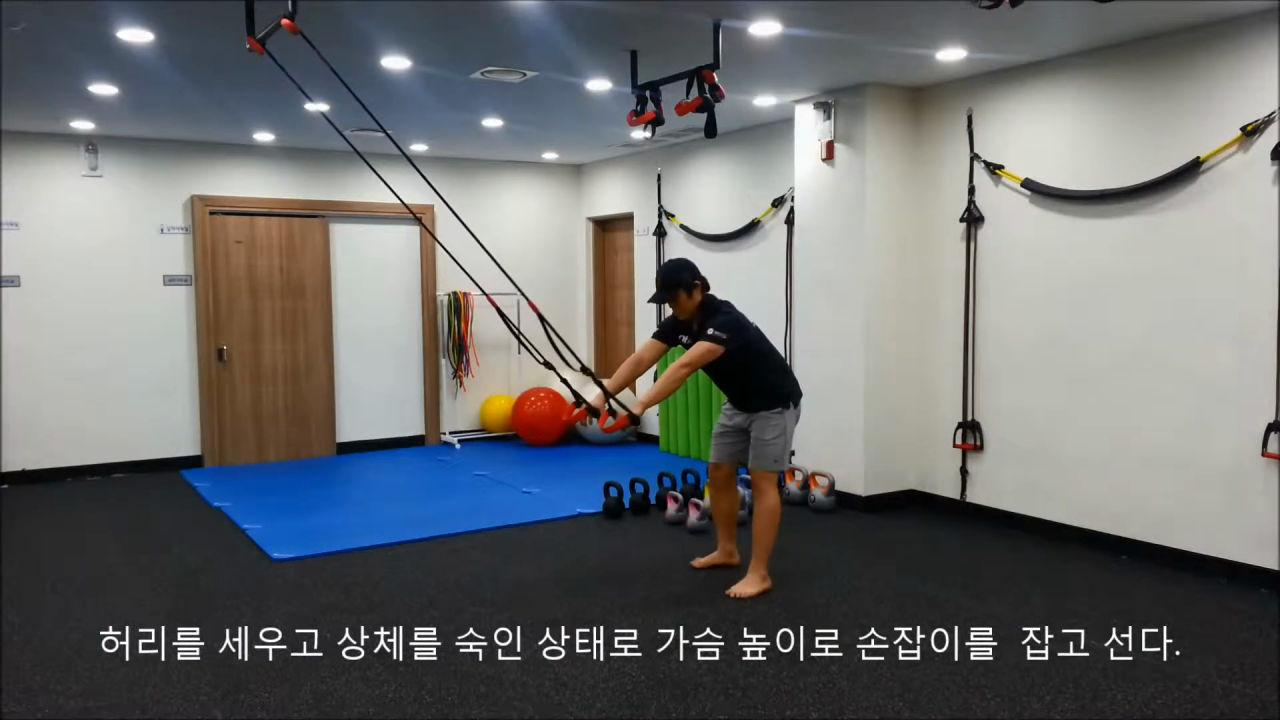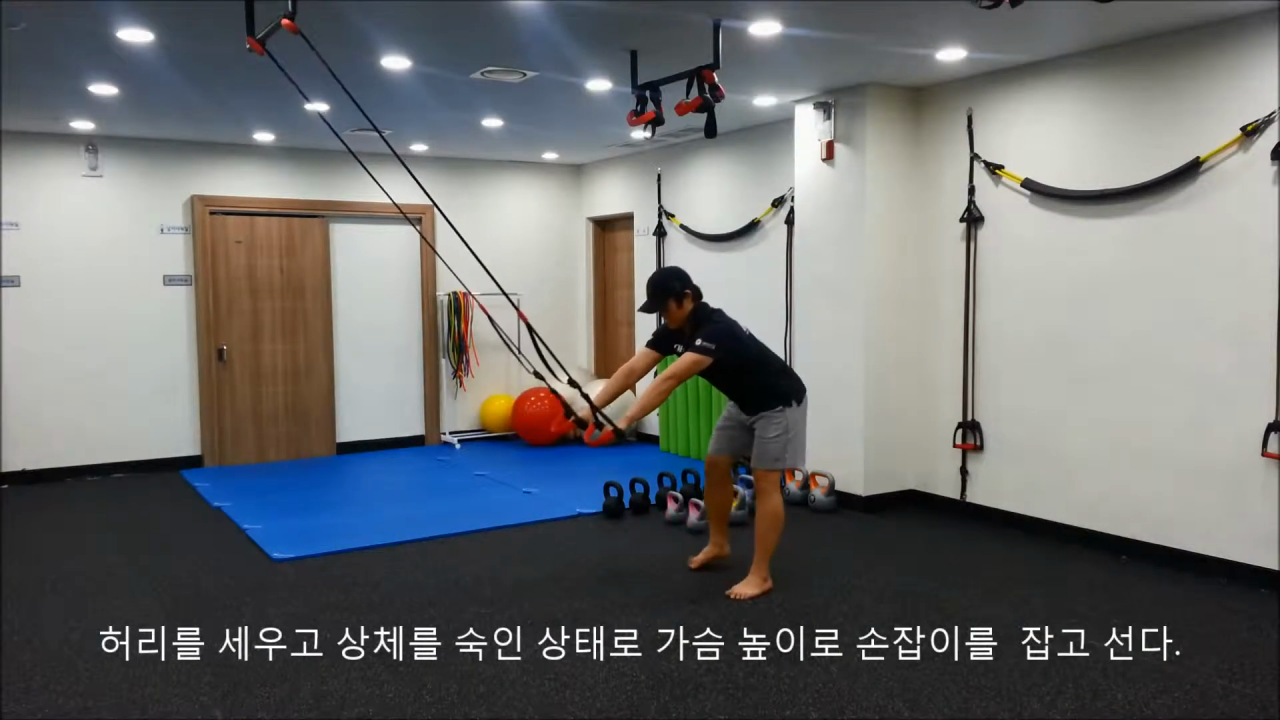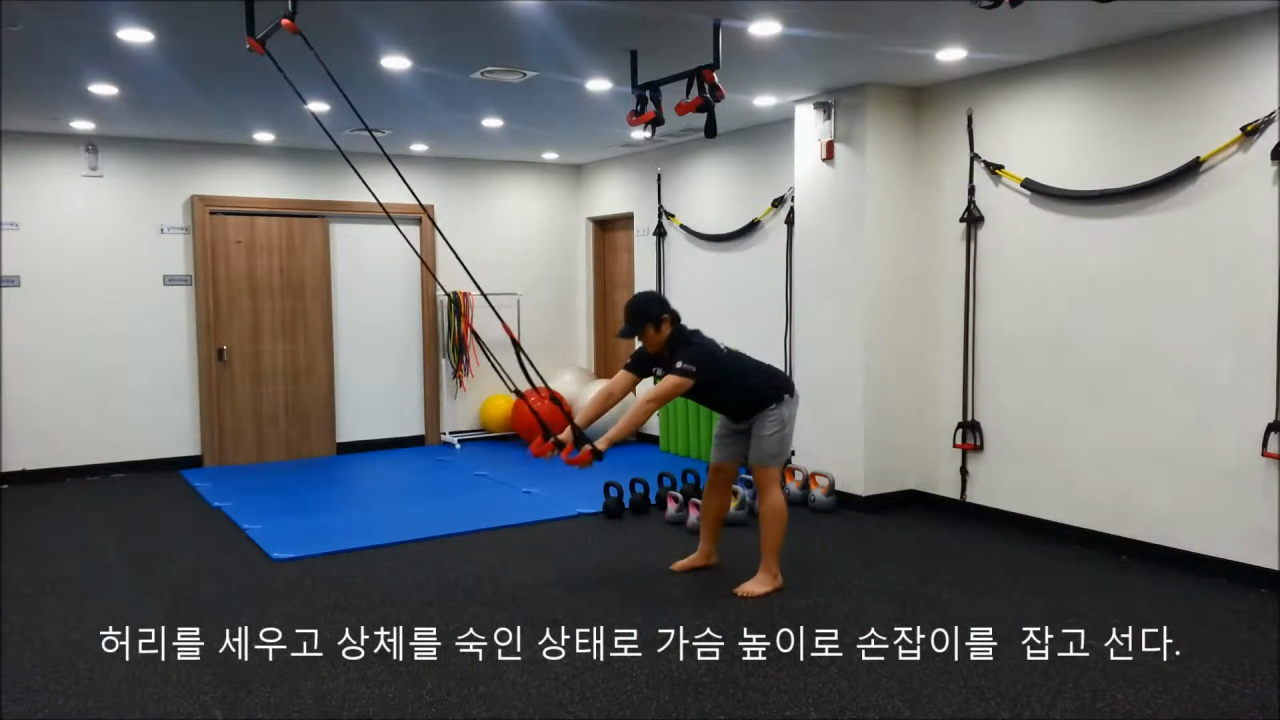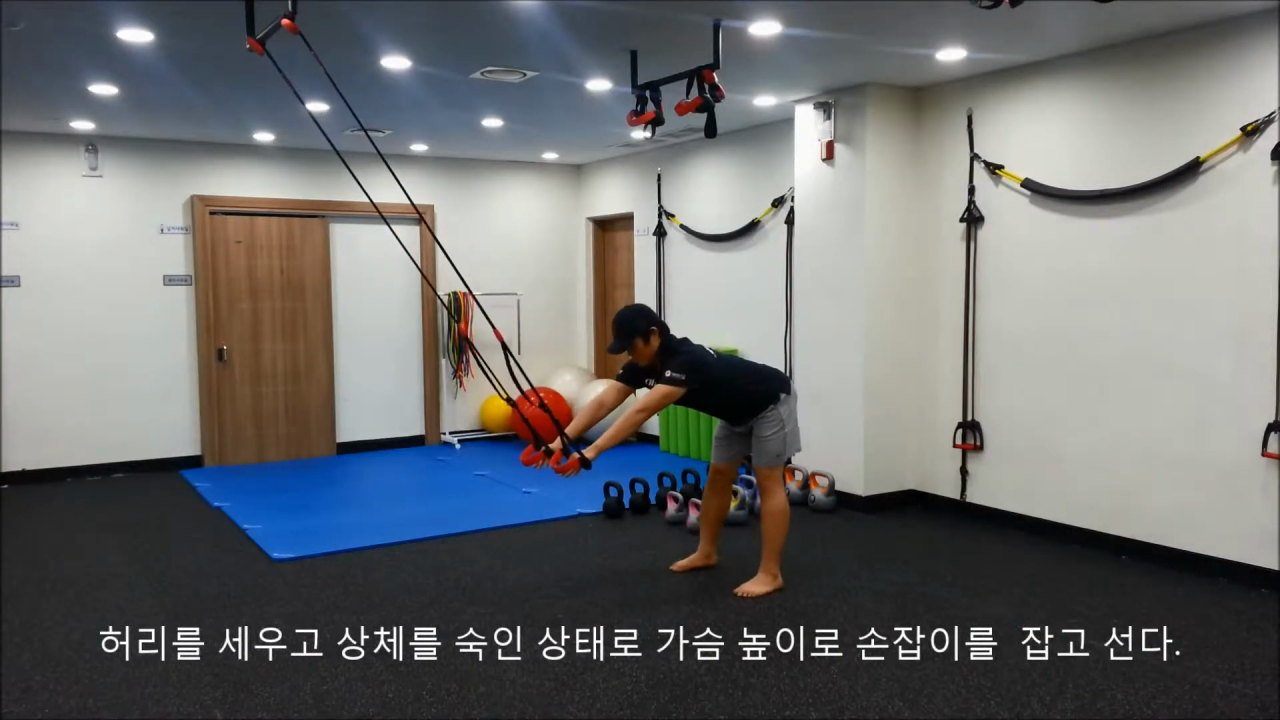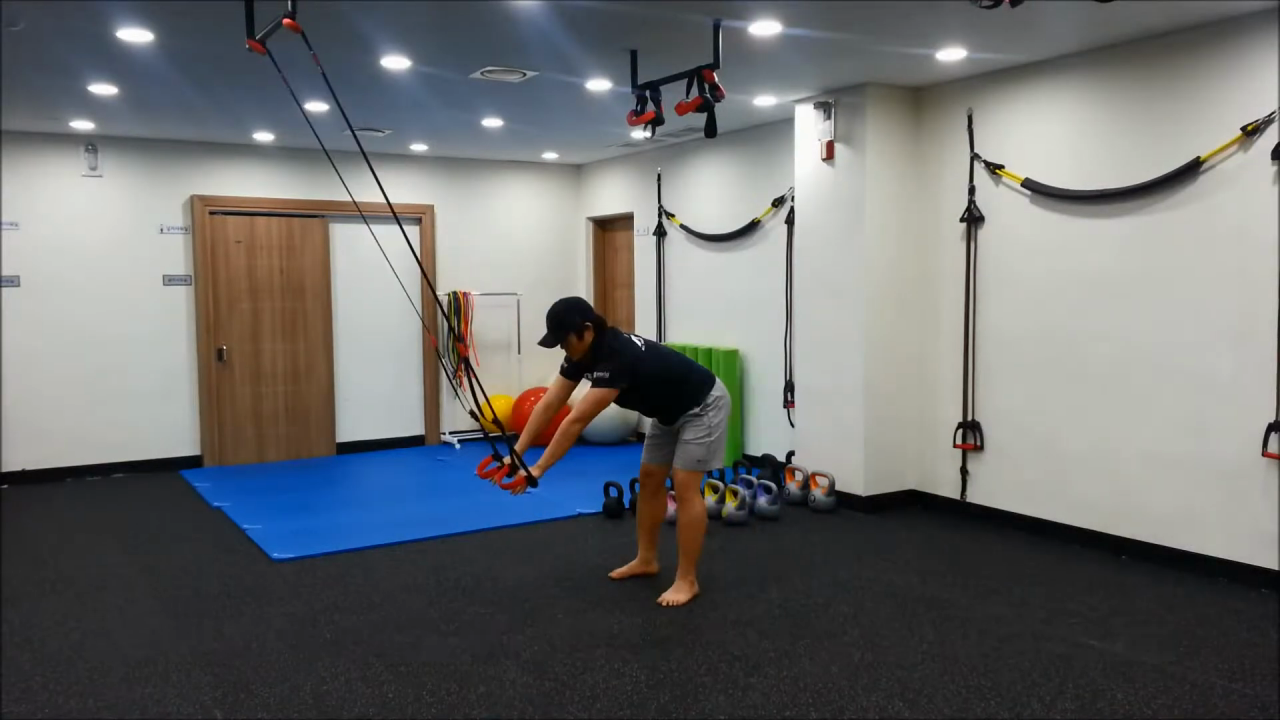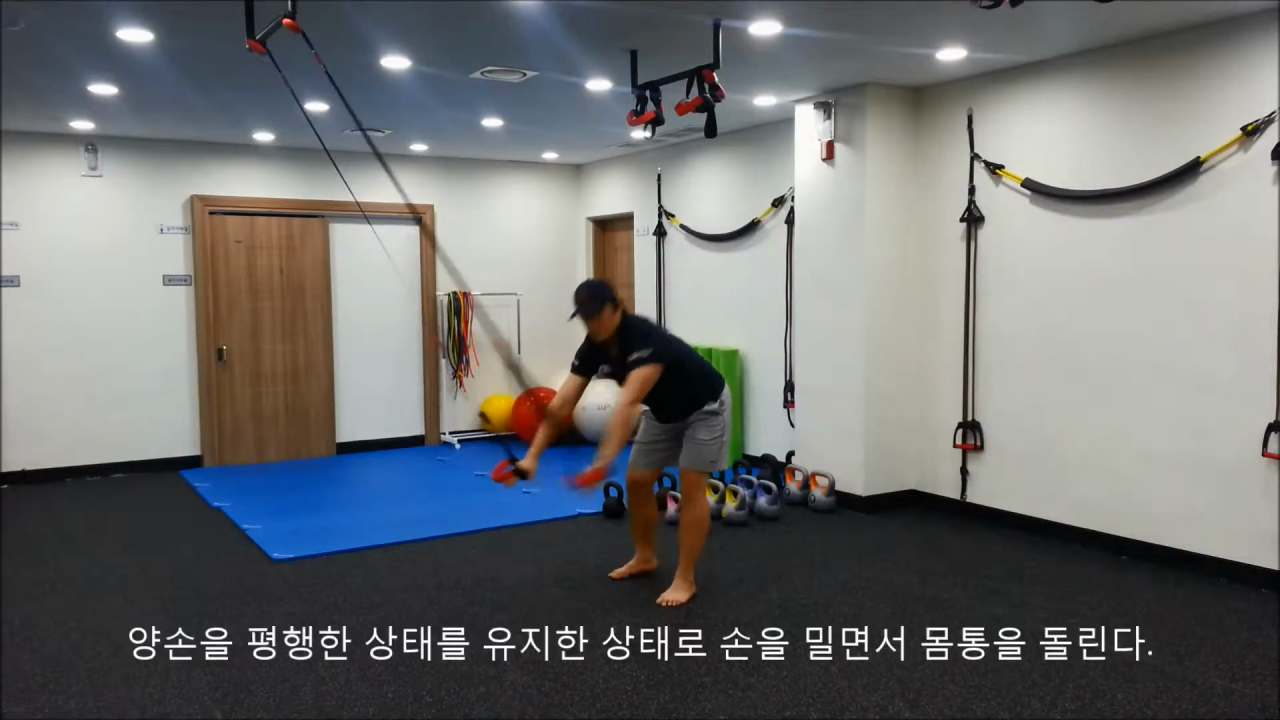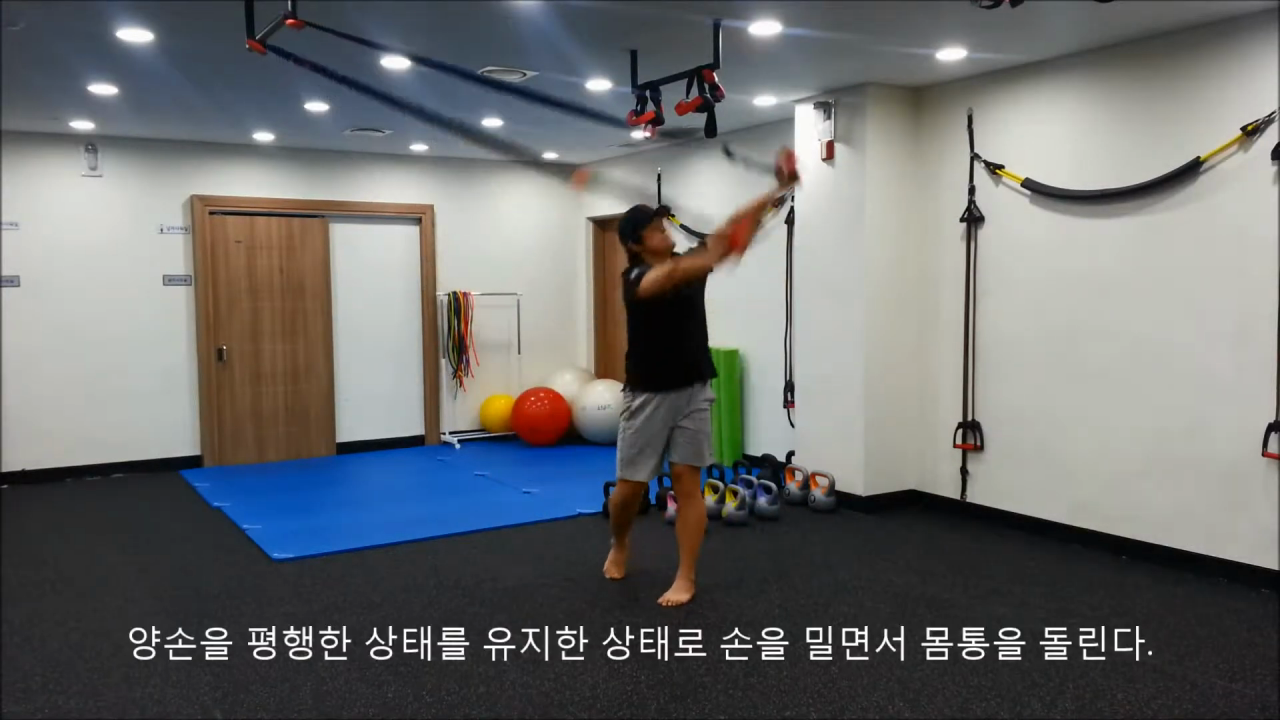
dt=0.4s
person 1, frame 1
left shoulder: (726, 320)
right shoulder: (678, 322)
left elbow: (685, 367)
right elbow: (640, 360)
left wrist: (640, 406)
right wrist: (602, 396)
left hip: (774, 404)
right hip: (739, 403)
left knee: (762, 482)
right knee: (719, 473)
left ankle: (759, 574)
right ankle: (726, 550)
person 1, frame 2
left shoulder: (717, 329)
right shoulder: (673, 331)
left elbow: (670, 379)
right elbow: (633, 370)
left wrist: (626, 420)
right wrist: (592, 408)
left hip: (778, 404)
right hip: (744, 403)
left knee: (765, 483)
right knee: (716, 467)
left ankle: (760, 575)
right ankle: (718, 545)
person 1, frame 3
left shoulder: (696, 351)
right shoulder: (651, 355)
left elbow: (652, 402)
right elbow: (612, 392)
left wrist: (606, 441)
right wrist: (571, 431)
left hip: (771, 403)
right hip: (737, 410)
left knee: (765, 481)
right knee: (718, 476)
left ankle: (770, 573)
right ankle: (705, 553)
person 1, frame 4
left shoulder: (686, 360)
right shoulder: (643, 365)
left elbow: (642, 412)
right elbow: (603, 403)
left wrist: (593, 451)
right wrist: (561, 441)
left hip: (771, 402)
right hip: (737, 411)
left knee: (767, 481)
right knee: (719, 476)
left ankle: (770, 574)
right ankle: (706, 553)
person 1, frame 5
left shoulder: (617, 357)
right shoulder: (581, 355)
left elbow: (577, 420)
right elbow: (549, 404)
left wrist: (538, 469)
right wrist: (516, 453)
left hip: (703, 405)
right hip: (669, 411)
left knee: (685, 486)
right knee: (649, 479)
left ankle: (687, 579)
right ankle: (646, 560)
person 1, frame 6
left shoulder: (646, 339)
right shoulder: (592, 350)
left elbow: (627, 403)
right elbow: (564, 402)
left wrist: (604, 460)
right wrist: (533, 455)
left hip: (704, 405)
right hip: (662, 413)
left knee: (691, 487)
right knee: (638, 483)
left ankle: (684, 580)
right ankle: (644, 557)
person 1, frame 7
left shoulder: (689, 259)
right shoulder: (636, 277)
left elbow: (733, 231)
right elbow: (671, 274)
left wrist: (775, 193)
right wrist: (709, 257)
left hip: (693, 391)
right hip: (648, 395)
left knee: (686, 480)
right knee: (630, 485)
left ankle: (686, 578)
right ankle: (619, 545)
